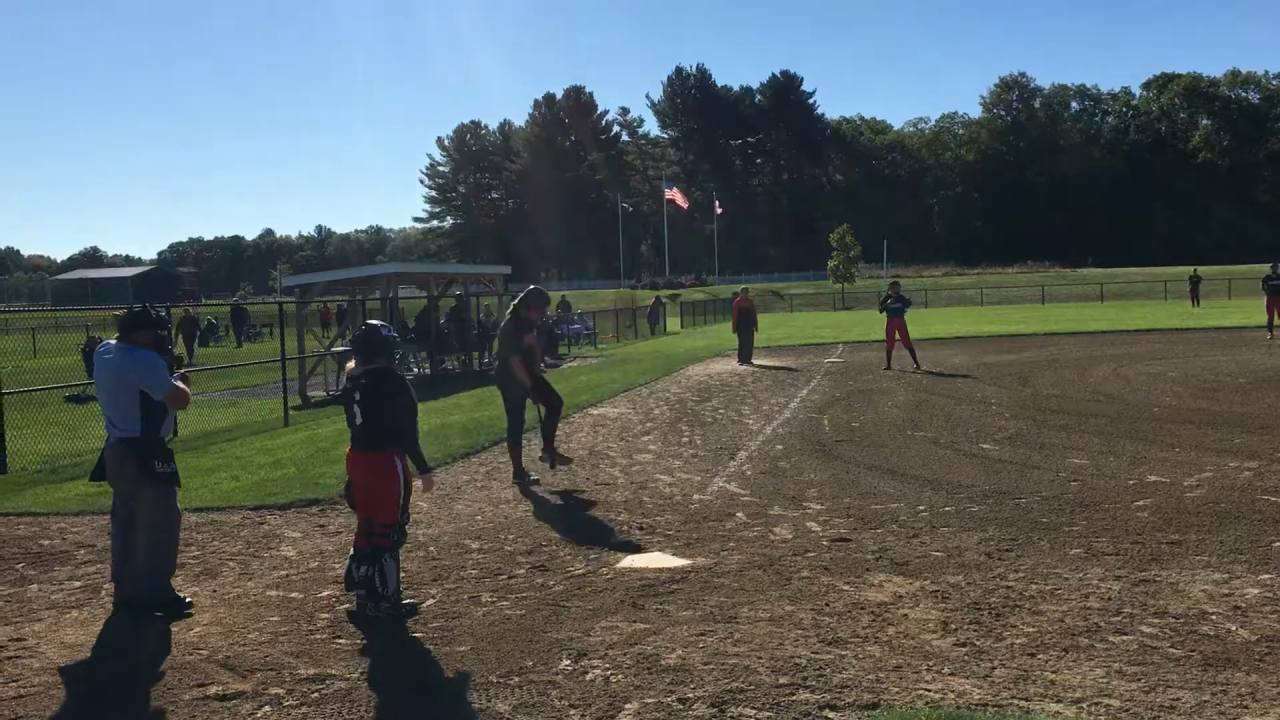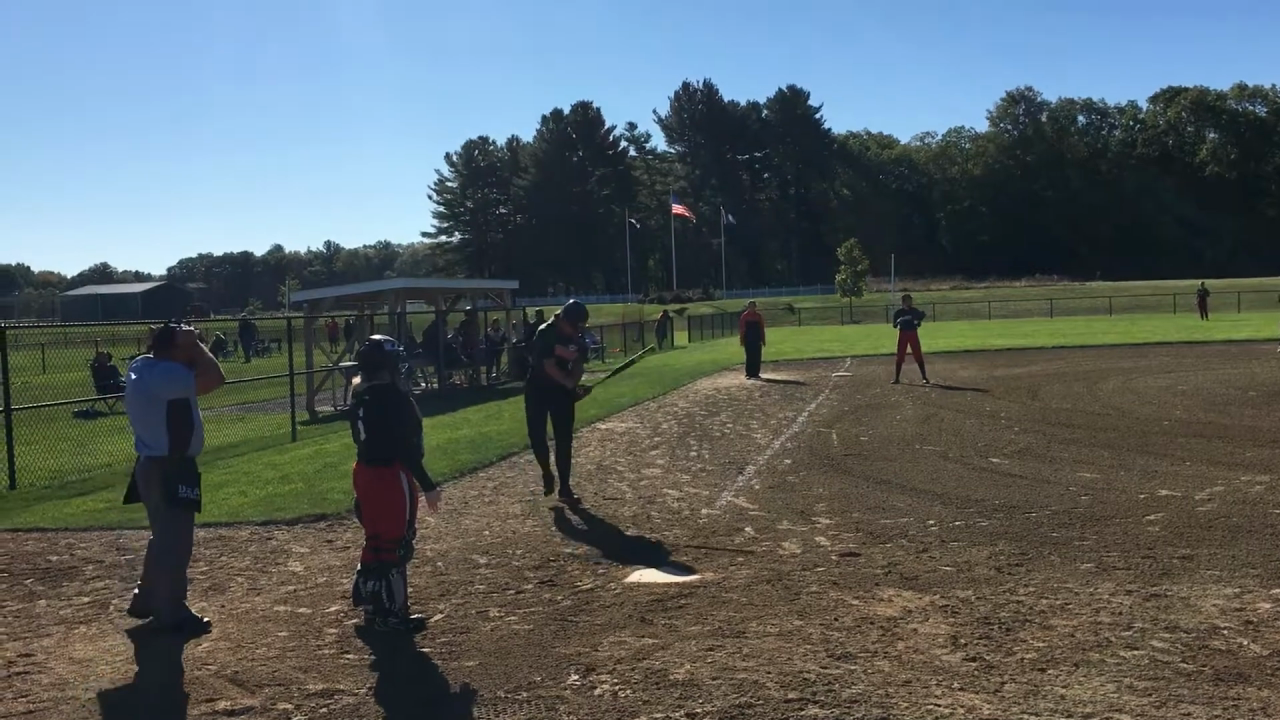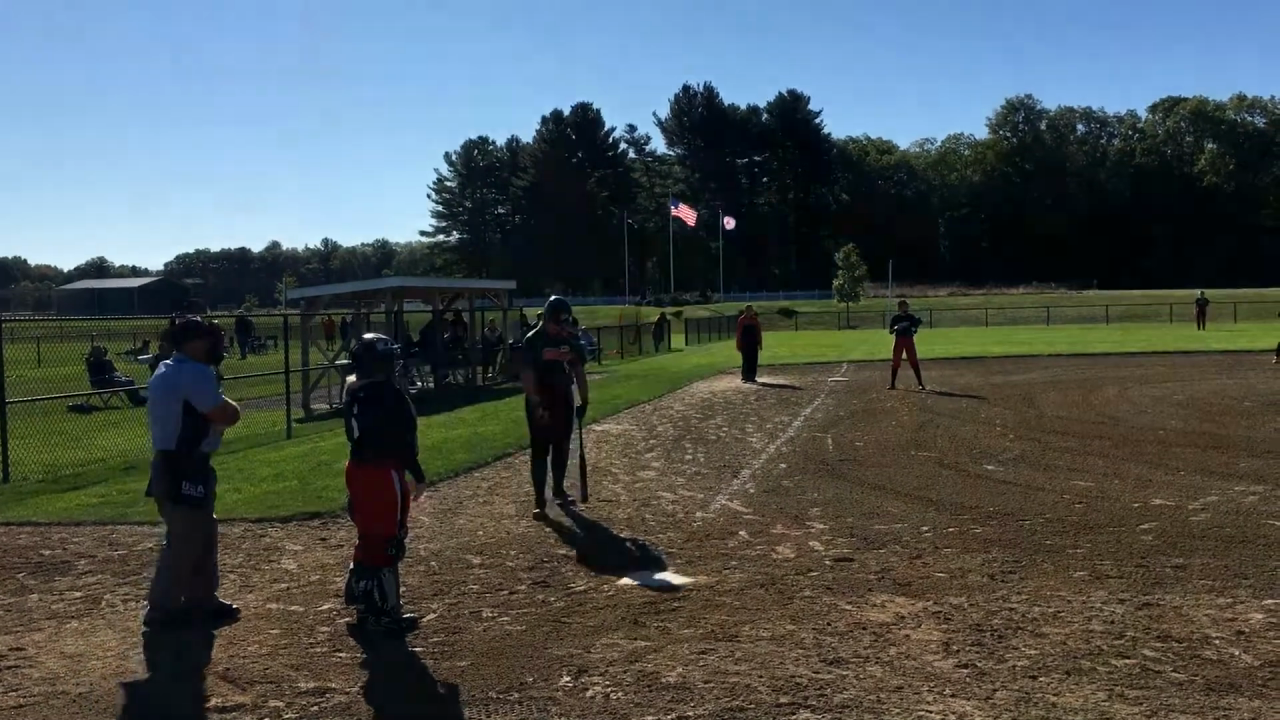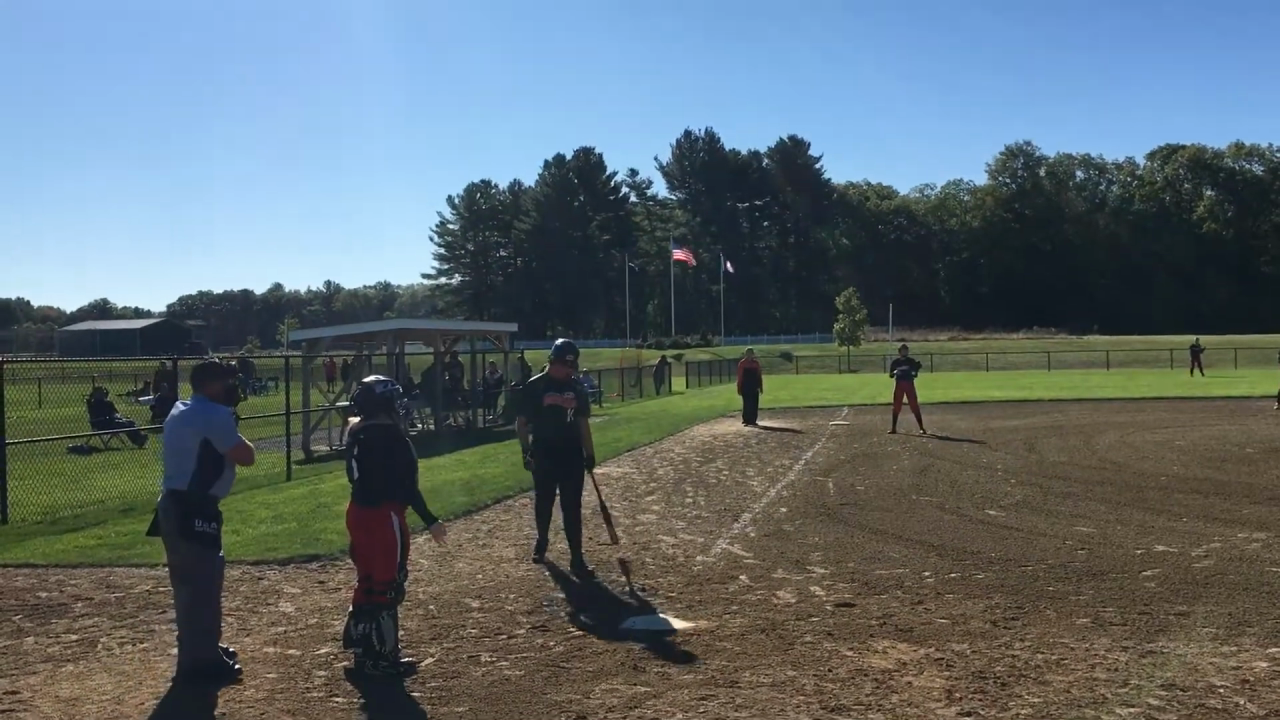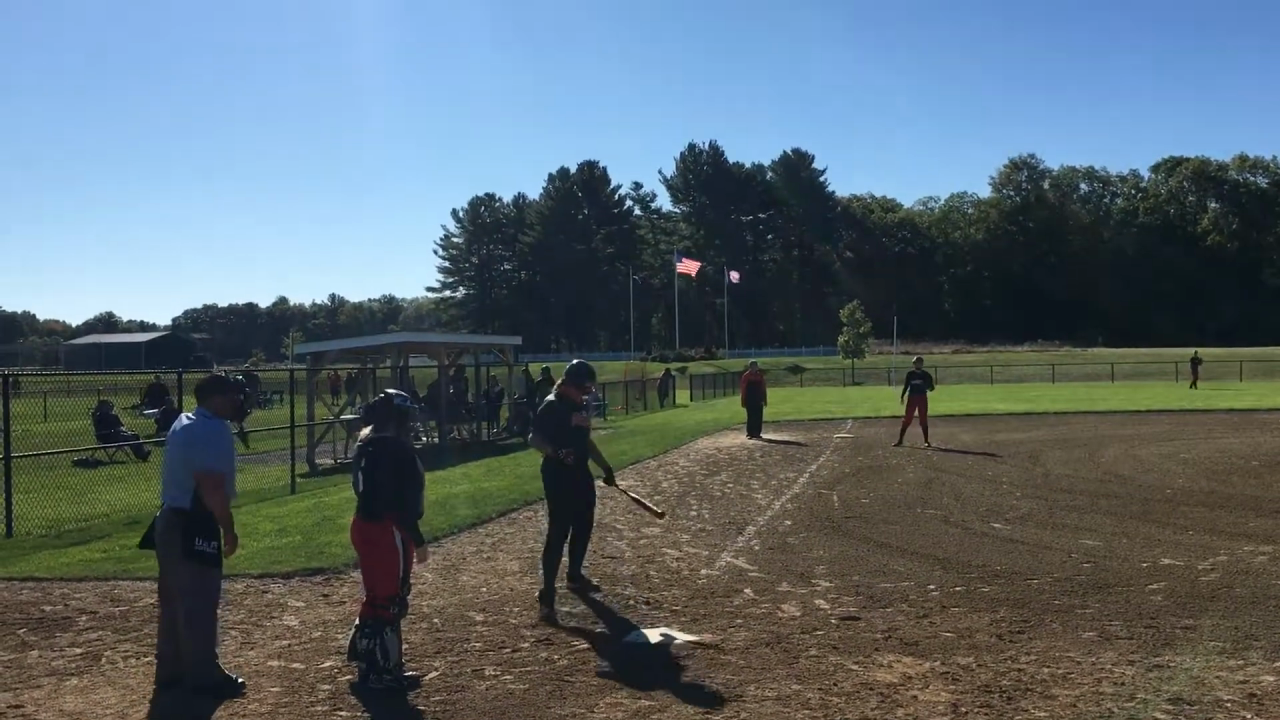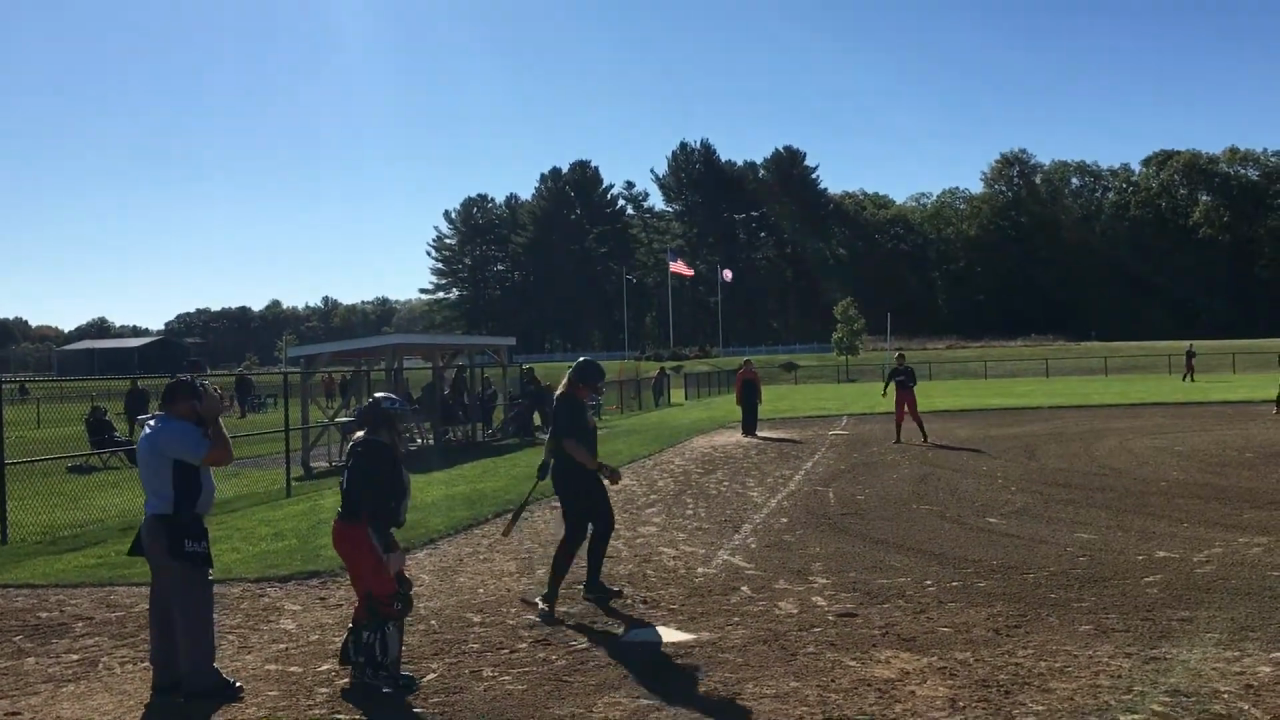
dt=0.7s
person 1, frame 1
left shoulder: (104, 353)
right shoulder: (143, 360)
right elbow: (179, 400)
left wrist: (142, 340)
right wrist: (179, 381)
left hip: (118, 450)
right hip: (144, 453)
left knee: (126, 522)
right knee: (161, 522)
left ankle: (128, 591)
right ankle: (157, 593)
person 1, frame 2
left shoulder: (141, 368)
right shoulder: (166, 375)
right elbow: (214, 379)
right wrist: (194, 343)
left hip: (153, 466)
right hip: (171, 471)
left knee: (164, 537)
right knee: (174, 541)
left ankle: (147, 599)
right ankle: (171, 614)
person 1, frame 3
left shoulder: (166, 371)
right shoulder: (194, 373)
right elbow: (226, 417)
right wrist: (231, 406)
left hip: (174, 465)
right hip: (184, 469)
left knee: (201, 535)
right knee: (183, 542)
left ankle: (200, 600)
right ankle: (163, 609)
person 1, frame 4
left shoulder: (181, 411)
right shoulder: (214, 414)
right elbow: (246, 457)
right wrist: (237, 439)
left hip: (177, 506)
right hip: (194, 510)
left knee: (190, 582)
right knee: (203, 583)
left ankle: (199, 649)
right ankle: (199, 660)
person 1, frame 5
left shoulder: (184, 423)
right shoulder: (214, 430)
right elbow: (210, 485)
right wrist: (229, 530)
left hip: (170, 521)
right hip: (193, 527)
left knee: (175, 599)
right knee: (199, 602)
left ankle: (172, 669)
right ankle: (204, 676)
person 1, frame 6
left shoulder: (156, 430)
right shoulder: (175, 431)
left elbow: (204, 454)
right elbow: (222, 456)
left wrist: (206, 422)
right wrist: (213, 418)
left hip: (160, 526)
right hip: (178, 529)
left knee: (165, 603)
right knee: (193, 603)
left ankle: (168, 675)
right ankle: (201, 680)
person 2, frame 1
left shoulder: (352, 381)
right shoulder: (391, 381)
left elbow: (356, 423)
right elbow: (403, 431)
right wrist: (423, 468)
left hip: (359, 458)
right hip: (386, 460)
left knee: (368, 526)
right knee: (389, 529)
left ankle: (365, 593)
right ankle: (384, 599)
person 2, frame 2
left shoulder: (359, 395)
right shoulder: (394, 397)
left elbow: (364, 438)
right elbow: (406, 446)
right wrist: (427, 485)
left hip: (366, 473)
right hip: (391, 476)
left knee: (376, 541)
right knee: (395, 544)
left ankle: (372, 606)
right ankle: (391, 614)
person 2, frame 3
left shoulder: (354, 391)
right shoulder: (389, 395)
right elbow: (402, 443)
right wrist: (419, 477)
left hip: (358, 470)
right hip: (383, 474)
left knee: (368, 539)
right knee: (388, 542)
left ankle: (365, 604)
right ankle: (384, 612)
person 2, frame 4
left shoulder: (358, 433)
right shoulder: (389, 435)
right elbow: (404, 484)
right wrist: (430, 520)
left hip: (360, 512)
right hip: (384, 516)
left knee: (368, 582)
right knee: (387, 586)
left ankle: (363, 648)
right ankle: (381, 656)
person 2, frame 5
left shoulder: (367, 445)
right shoulder: (396, 449)
right elbow: (404, 501)
right wrist: (418, 540)
left hip: (364, 526)
right hip: (385, 530)
left knee: (375, 597)
right knee: (391, 601)
left ankle: (367, 662)
right ankle: (382, 671)
person 2, frame 6
left shoulder: (364, 447)
right shoulder: (379, 452)
right elbow: (376, 506)
right wrist: (390, 548)
left hip: (350, 530)
right hip: (362, 533)
left knee: (372, 600)
right knee: (394, 598)
left ankle: (363, 666)
right ankle: (381, 670)
person 3, frame 1
left shoulder: (531, 322)
right shoulder: (511, 327)
right elbow: (514, 362)
left wrist: (537, 373)
right wrist: (530, 387)
left hip: (528, 374)
right hip: (510, 378)
left knee: (555, 403)
right knee: (516, 423)
left ankle: (549, 450)
right ankle: (518, 471)
person 3, frame 2
left shoulder: (576, 338)
right shoulder: (545, 334)
left elbow: (578, 365)
right elbow: (549, 368)
left wrist: (574, 386)
right wrist: (572, 385)
left hip: (562, 390)
right hip: (538, 389)
left knee: (564, 439)
right knee: (537, 433)
left ankle: (564, 488)
right ankle: (547, 473)
person 3, frame 3
left shoulder: (571, 339)
right shoulder: (533, 340)
left elbow: (579, 371)
right elbow: (528, 376)
left wrist: (584, 401)
right wrist: (537, 405)
left hip: (563, 400)
right hip: (539, 403)
left knee: (561, 448)
right knee: (540, 451)
left ankle: (558, 489)
right ankle: (540, 501)
person 3, frame 4
left shoulder: (576, 387)
right shoulder: (534, 386)
left elbow: (583, 422)
right elbow: (522, 422)
left wrist: (589, 454)
right wrist: (526, 452)
left hip: (572, 452)
right hip: (543, 452)
left knee: (572, 505)
right knee: (544, 501)
left ankle: (577, 559)
right ankle: (541, 542)
person 3, frame 5
left shoulder: (578, 405)
right shoulder: (553, 405)
right elbow: (535, 439)
left wrist: (605, 466)
right wrist: (557, 452)
left hip: (580, 472)
right hip: (558, 473)
left knee: (583, 526)
right knee: (559, 531)
left ankle: (574, 574)
right ankle: (546, 594)
person 3, frame 6
left shoulder: (574, 402)
right shoulder: (568, 405)
left elbow: (555, 435)
right elbow: (571, 444)
left wrist: (547, 461)
right wrist: (601, 468)
left hip: (583, 472)
right hip: (570, 475)
left knee: (604, 524)
right knee: (575, 534)
left ankle: (593, 585)
right ankle: (549, 596)
